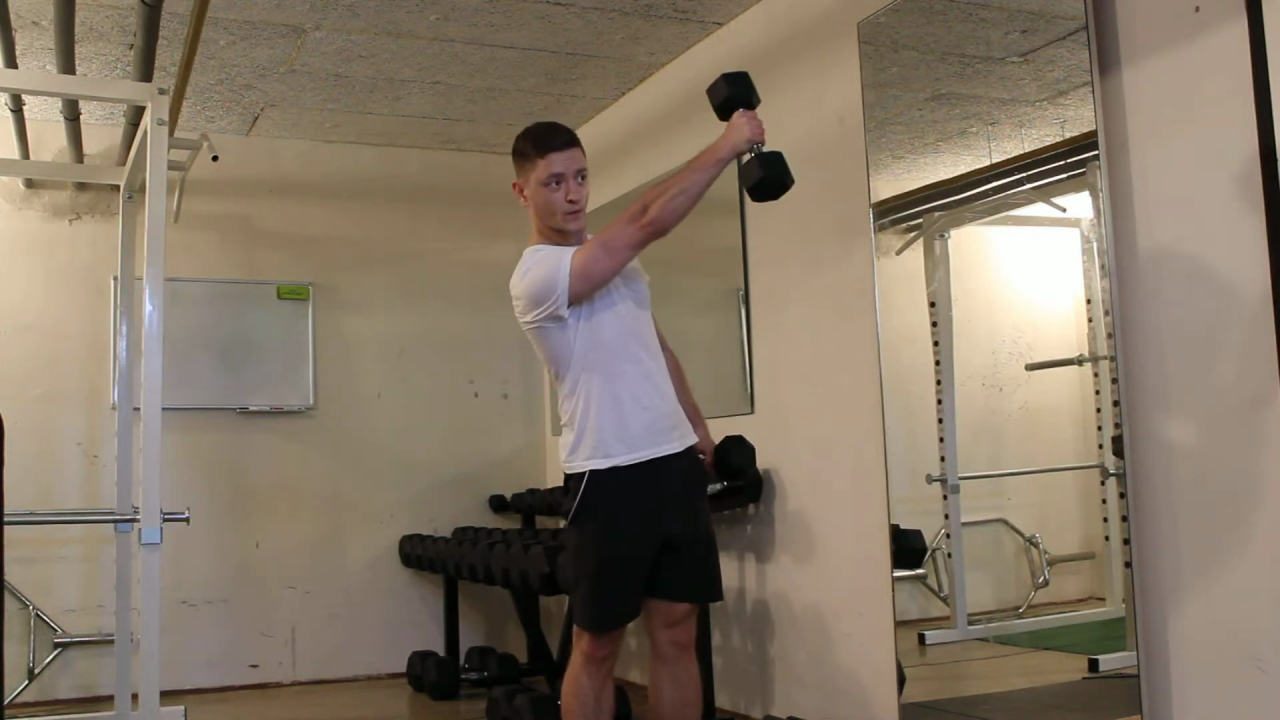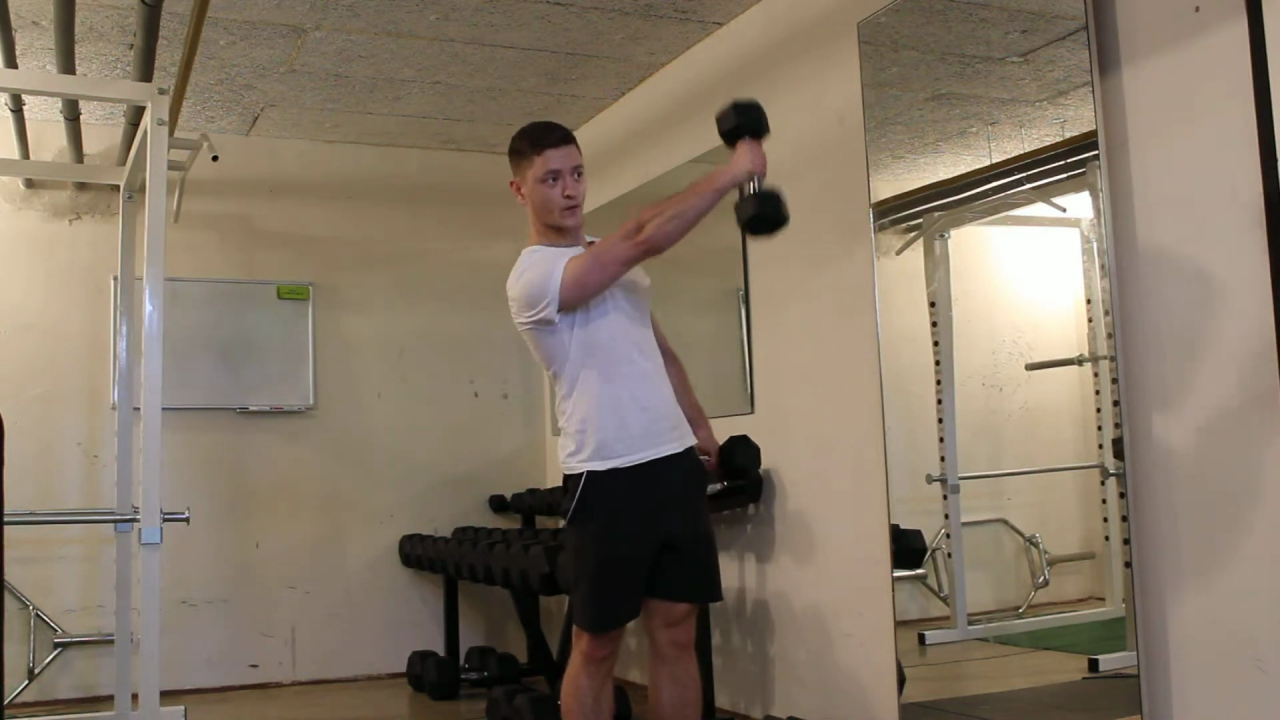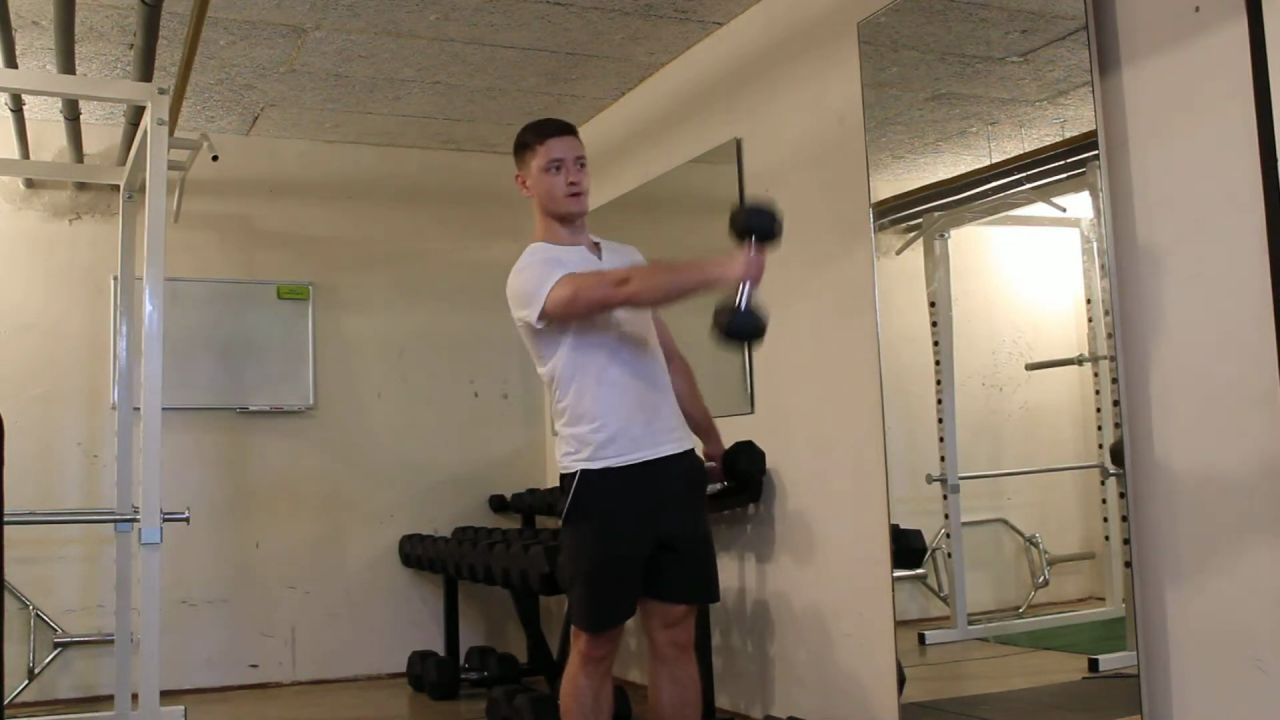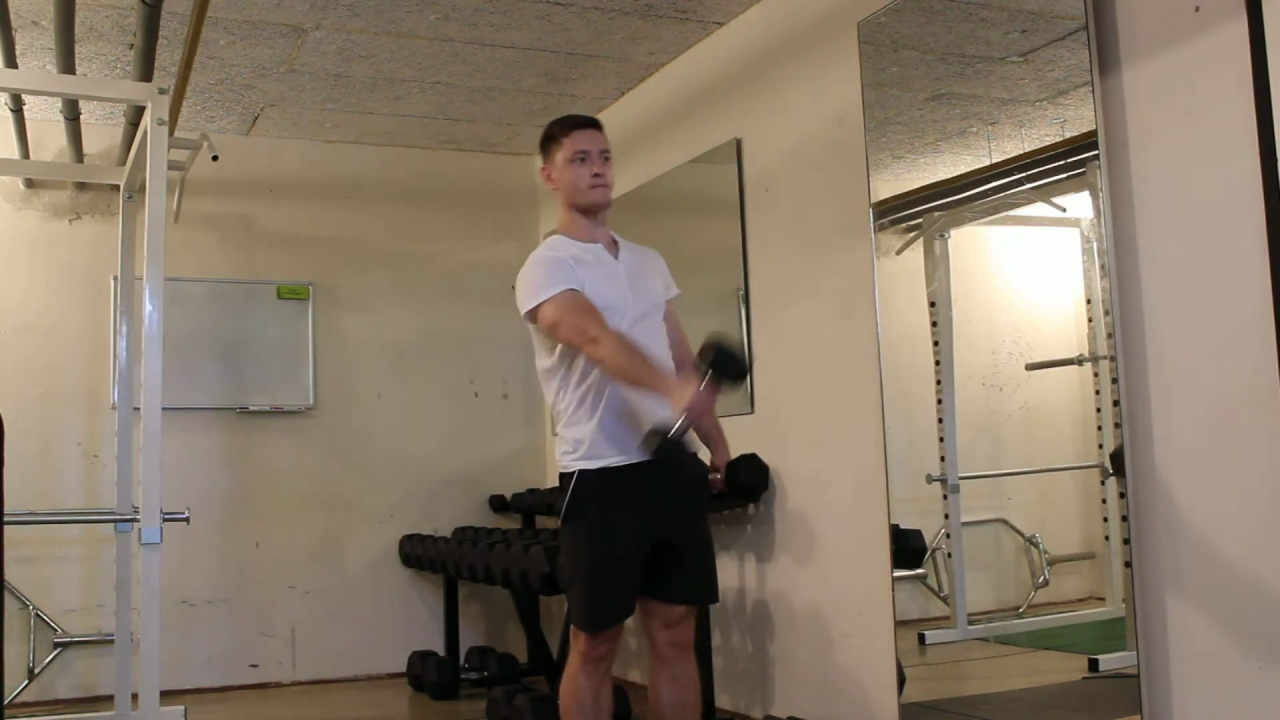
dt=0.2s
person 1, frame 1
left shoulder: (614, 255)
right shoulder: (538, 276)
right elbow: (648, 219)
left wrist: (700, 430)
right wrist: (727, 145)
left hip: (674, 463)
right hip: (609, 479)
left knee: (676, 631)
right knee: (597, 645)
person 1, frame 2
left shoulder: (616, 259)
right shoulder: (534, 276)
right elbow: (643, 237)
left wrist: (703, 431)
right wrist: (728, 175)
left hip: (674, 464)
right hip: (608, 478)
left knee: (676, 632)
right knee: (597, 645)
person 1, frame 3
left shoulder: (625, 255)
right shoulder: (534, 274)
right elbow: (625, 290)
left wrist: (708, 436)
right wrist: (719, 270)
left hip: (671, 465)
right hip: (602, 477)
left knee: (675, 633)
right knee: (595, 644)
person 1, frame 4
left shoulder: (649, 261)
right shoulder: (547, 268)
right elbow: (599, 342)
left wrist: (719, 449)
right wrist: (668, 388)
left hip: (671, 469)
right hip: (603, 474)
left knee: (676, 634)
right knee: (595, 644)
